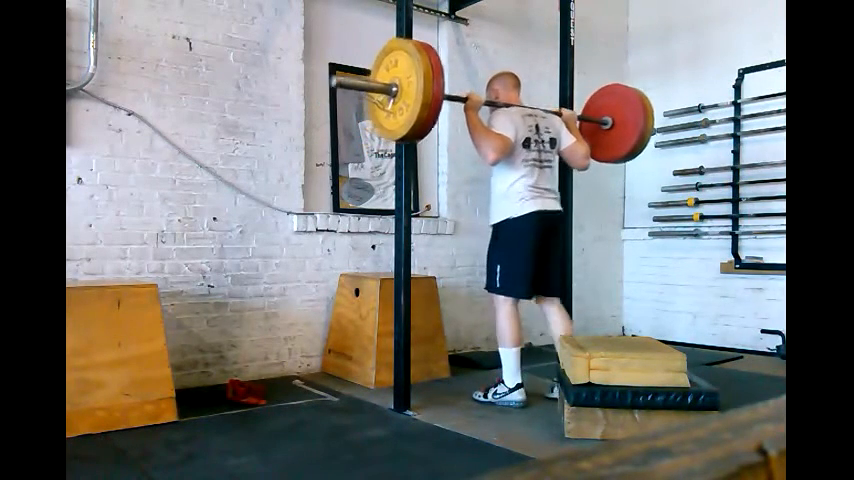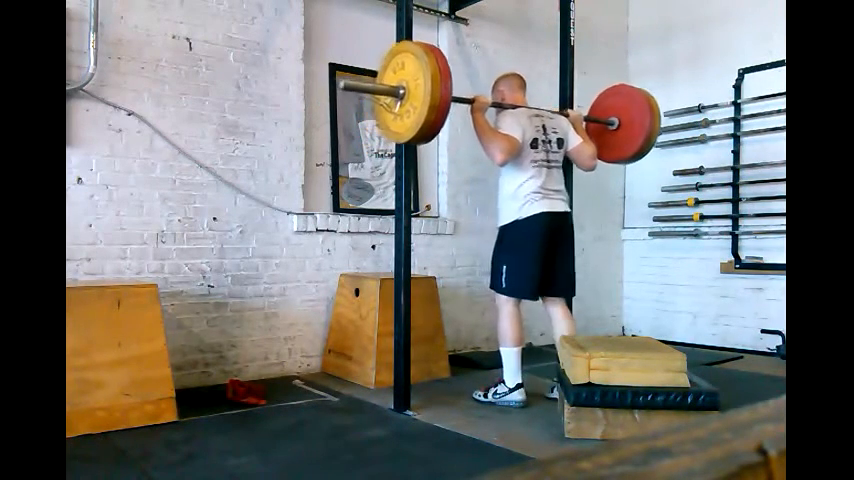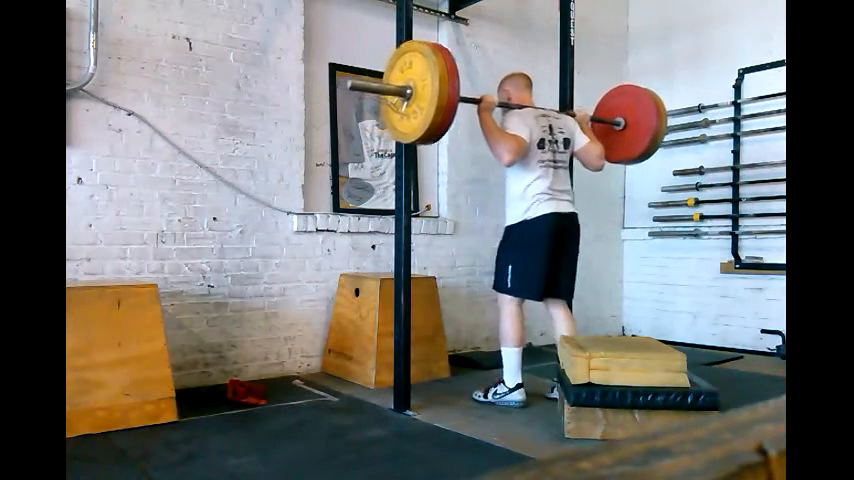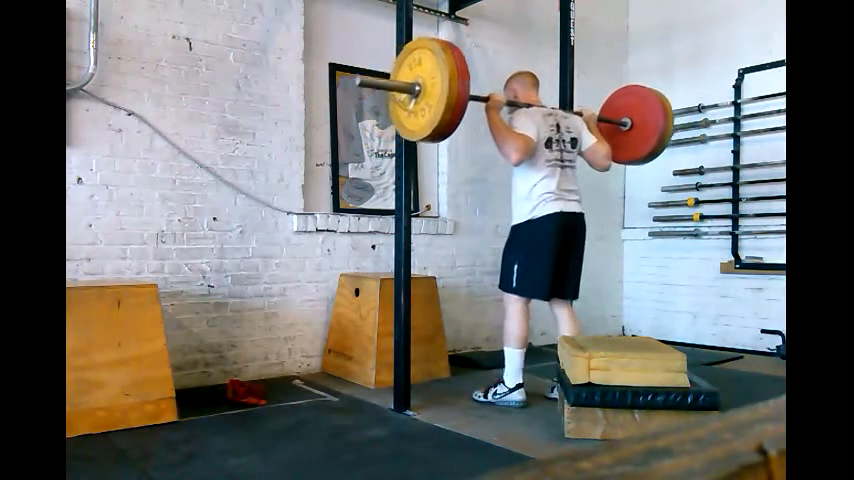
dt=0.2s
person 1, frame 1
left shoulder: (504, 116)
right shoulder: (551, 120)
left elbow: (492, 153)
right elbow: (582, 159)
left wrist: (471, 111)
right wrist: (571, 123)
left hip: (518, 218)
right hip: (551, 216)
left knee: (505, 300)
right knee: (549, 299)
left ankle: (511, 386)
person 1, frame 2
left shoulder: (511, 117)
right shoulder: (558, 121)
left elbow: (501, 154)
right elbow: (589, 160)
left wrist: (478, 114)
right wrist: (578, 125)
left hip: (526, 219)
right hip: (559, 217)
left knee: (507, 300)
right knee: (555, 300)
left ankle: (511, 386)
person 1, frame 3
left shoulder: (518, 117)
right shoulder: (565, 121)
left elbow: (508, 155)
right elbow: (597, 160)
left wrist: (485, 113)
right wrist: (585, 125)
left hip: (532, 220)
right hip: (565, 218)
left knee: (509, 300)
right knee: (557, 302)
left ankle: (511, 385)
person 1, frame 4
left shoulder: (525, 116)
right shoulder: (571, 120)
left elbow: (516, 153)
right elbow: (604, 161)
left wrist: (492, 112)
right wrist: (592, 124)
left hip: (539, 219)
right hip: (572, 218)
left knee: (515, 299)
right knee: (561, 302)
left ankle: (511, 386)
